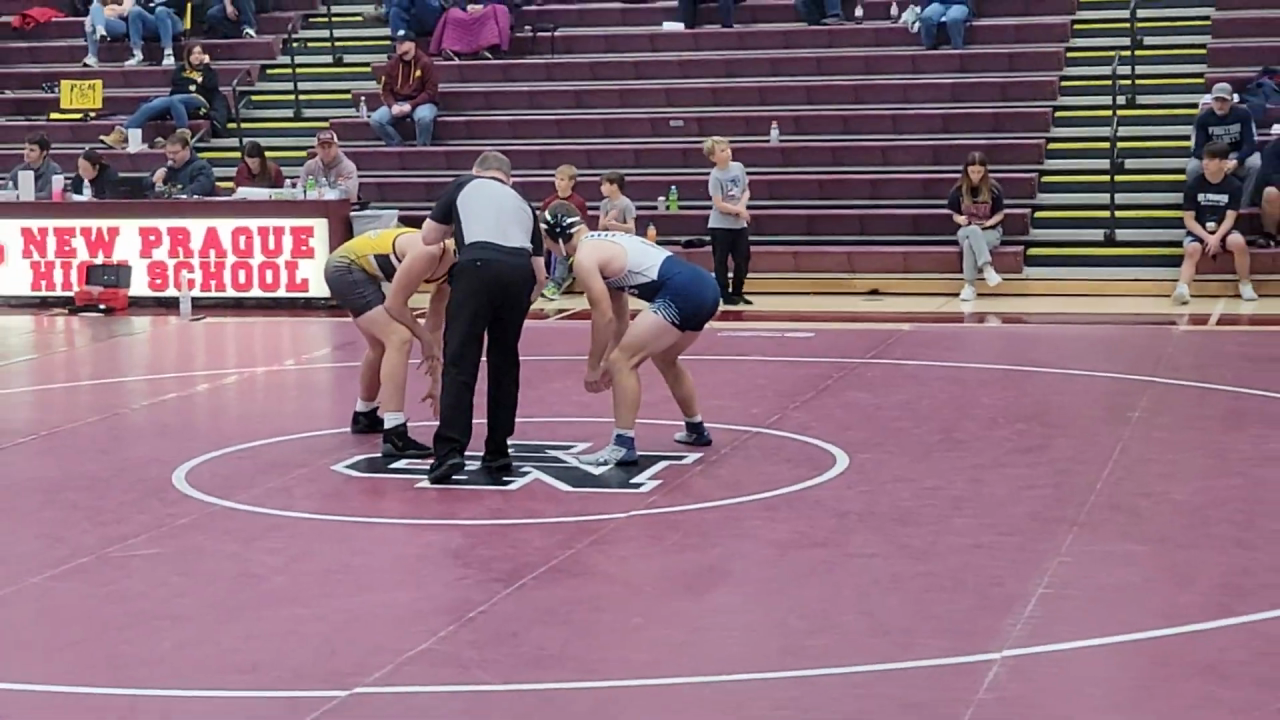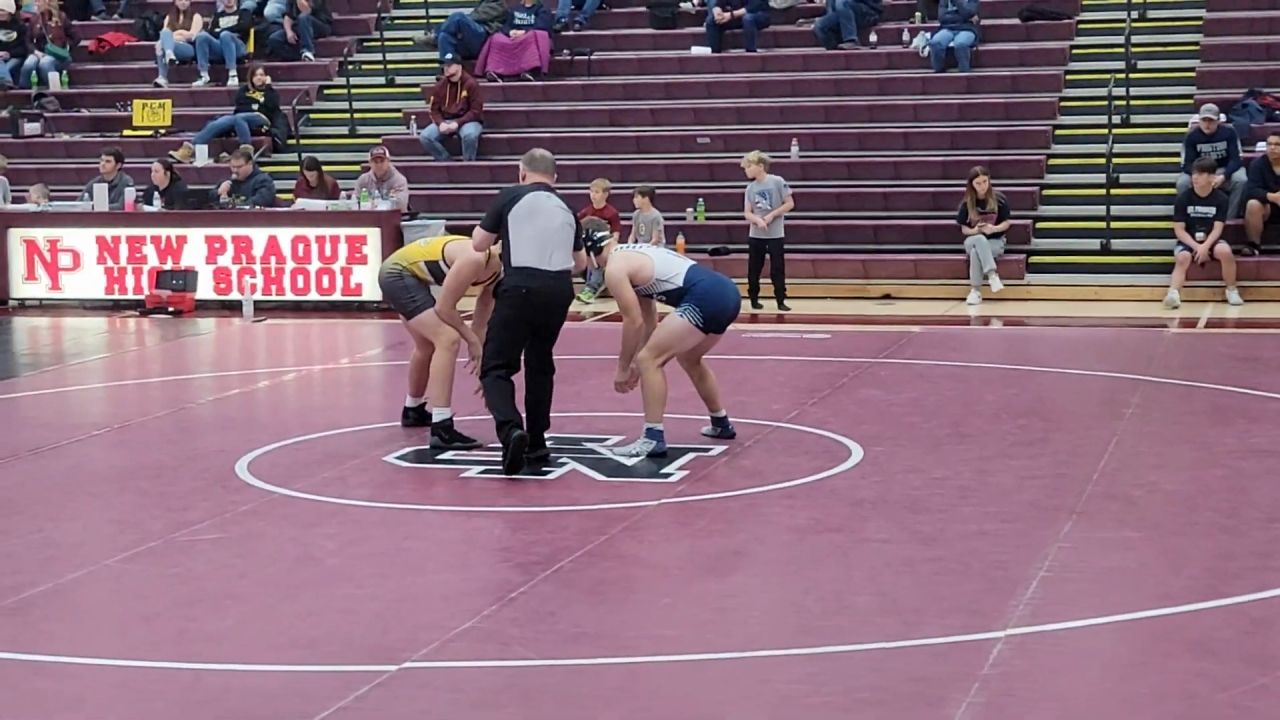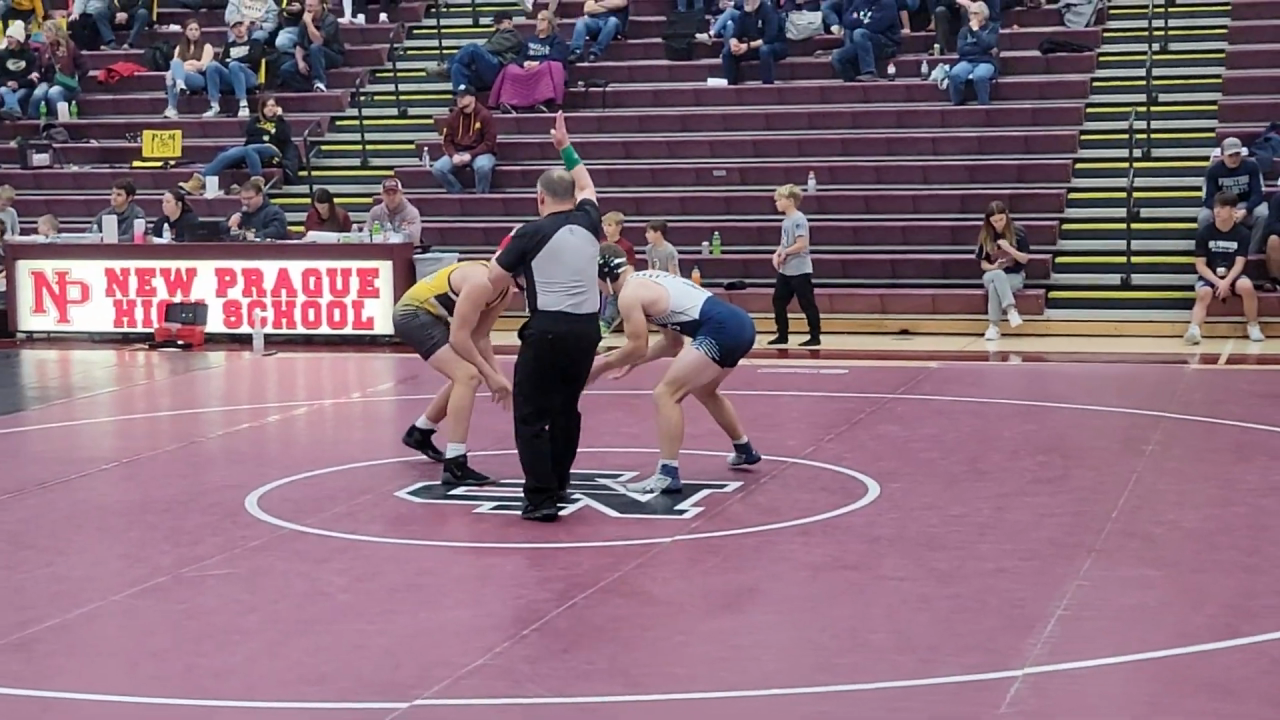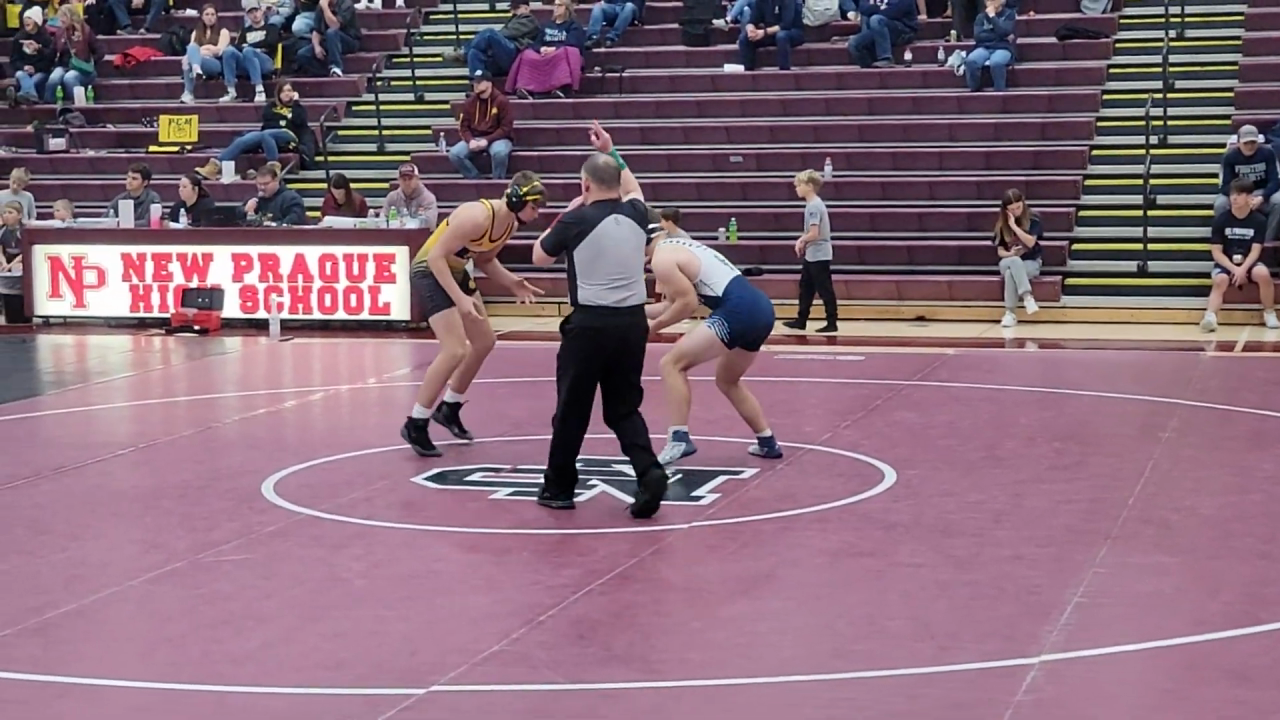
dt=0.3s
person 1, frame 1
left shoulder: (463, 185)
right shoulder: (522, 203)
left elbow: (429, 237)
right elbow: (540, 274)
right wrist: (524, 301)
left hip: (478, 268)
right hip: (520, 272)
left knee: (460, 362)
right knee: (505, 362)
left ankle: (451, 450)
right ankle: (497, 450)
person 1, frame 2
left shoulder: (512, 196)
right shoulder: (565, 207)
left elbow: (478, 243)
right elbow: (581, 261)
left hip: (522, 286)
right hip: (560, 289)
left knee: (497, 367)
right knee: (540, 366)
left ankle: (512, 429)
right ankle: (536, 442)
person 1, frame 3
left shoulder: (532, 234)
right shoulder: (589, 224)
left elbow: (495, 278)
right elbow: (586, 186)
left wrist: (512, 241)
right wrist: (566, 147)
left hip: (548, 332)
right hip: (587, 331)
left knee: (530, 419)
right knee: (566, 411)
left ankle: (542, 498)
right ankle: (557, 484)
person 1, frame 4
left shoulder: (576, 221)
right shoulder: (636, 217)
left elbow: (540, 257)
right elbow: (634, 191)
right wrist: (611, 155)
left hip: (589, 326)
right hip: (632, 324)
left knee: (572, 410)
right knee: (625, 407)
left ankle: (559, 488)
right ankle: (650, 474)
person 2, frame 1
left shoulder: (585, 257)
right shoulder: (603, 243)
left elbow: (604, 316)
right elbow: (619, 312)
left wrist: (593, 366)
right wrist: (609, 359)
left hip: (682, 293)
right hip: (704, 286)
left knee: (623, 362)
right knee: (664, 358)
left ankle: (623, 446)
right ankle: (696, 430)
person 2, frame 2
left shoulder: (615, 268)
right shoulder: (633, 255)
left elbow: (634, 322)
right elbow: (648, 319)
left wrist: (624, 367)
right wrist: (633, 363)
left hip: (706, 298)
right hip: (727, 292)
left knee: (649, 360)
right knee: (688, 358)
left ankle: (653, 438)
right ankle: (721, 423)
person 2, frame 3
left shoulder: (629, 294)
right shoulder: (648, 282)
left elbow: (638, 348)
right elbow: (673, 342)
left wrist: (603, 365)
right wrist: (630, 363)
left hip: (721, 331)
right hip: (739, 324)
left knee: (666, 394)
right knee: (703, 390)
left ankle: (668, 474)
right ankle: (744, 450)
person 2, frame 4
left shoulder: (663, 256)
right shoulder: (681, 245)
left elbow: (687, 303)
right elbow: (676, 301)
left wrist: (654, 326)
left hip: (738, 312)
right hip: (760, 310)
left knee: (672, 364)
right knee: (727, 382)
left ankle: (680, 438)
right ankle: (767, 443)
person 3, frame 1
left shoulder: (450, 271)
right shoulder: (429, 254)
left elbow: (435, 326)
right elbow: (394, 304)
left wrist: (435, 383)
right wrist: (425, 340)
left hip: (356, 269)
right hip: (346, 268)
left knee: (382, 344)
right knee: (399, 339)
left ankle: (364, 415)
person 3, frame 2
left shoulder: (497, 275)
right shoulder: (475, 259)
left elbow: (481, 324)
right elbow: (444, 307)
right wrist: (472, 341)
left hip: (405, 274)
right hip: (398, 274)
left knee: (429, 345)
right knee: (448, 339)
left ankle: (414, 410)
right ankle: (441, 429)
person 3, frame 3
left shoulder: (504, 291)
right shoulder: (482, 281)
left elbow: (479, 337)
right elbow: (459, 337)
left wrist: (497, 376)
right wrist: (490, 374)
left hip: (426, 314)
right hip: (413, 313)
left knee: (463, 376)
right knee: (468, 376)
left ankle: (420, 432)
right ankle: (454, 464)
person 3, frame 4
left shoulder: (510, 223)
right shoulder: (476, 216)
right elbow: (435, 257)
left wrist: (513, 282)
right wrist: (460, 298)
left hip: (454, 272)
right hip: (429, 272)
left knee: (484, 341)
right knee: (455, 351)
left ankle: (449, 408)
right ankle: (415, 424)
